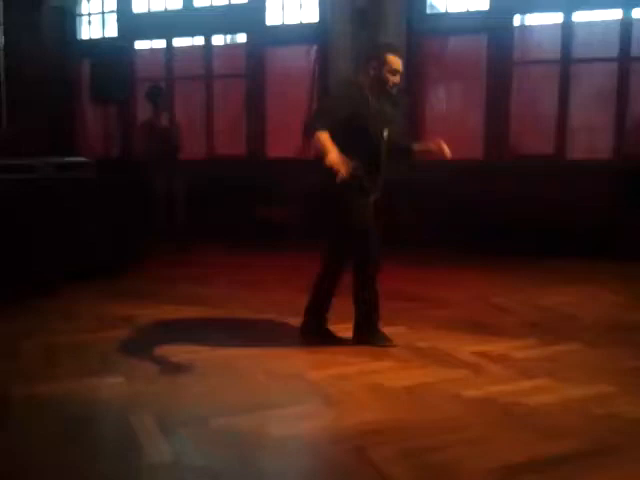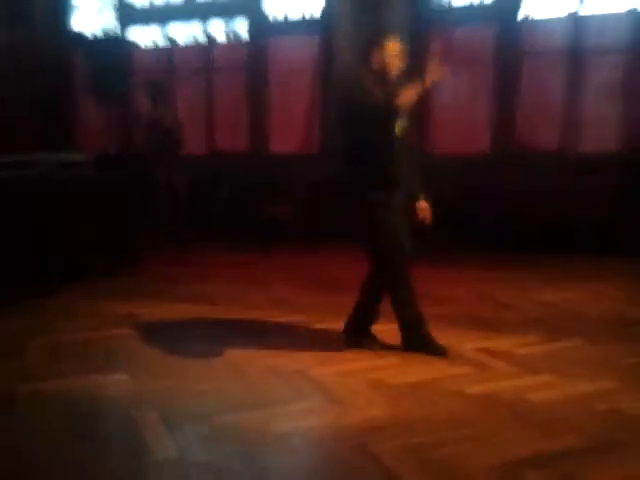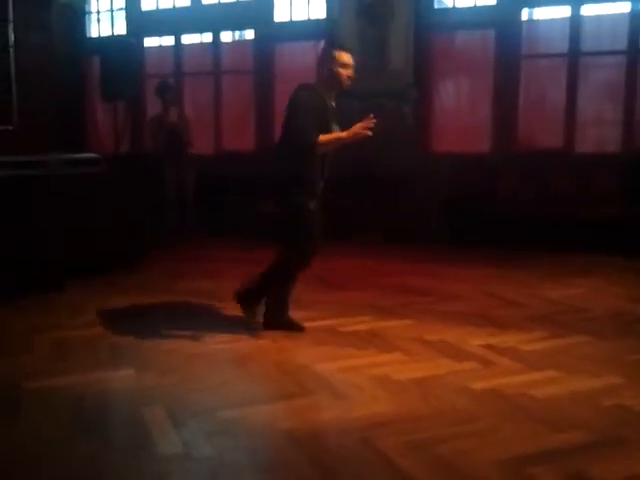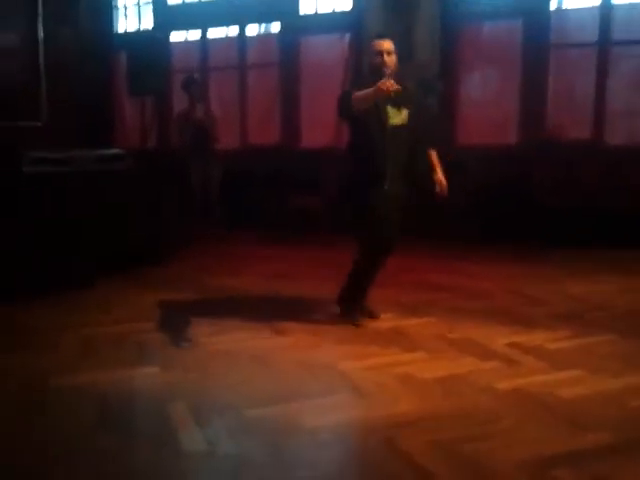
dt=0.7s
person 1, frame 1
left shoulder: (386, 106)
right shoulder: (351, 95)
left elbow: (397, 145)
right elbow: (316, 126)
left wrist: (426, 147)
right wrist: (332, 153)
left hip: (363, 192)
right hip: (351, 192)
left knee: (338, 258)
right knee: (367, 257)
left ankle: (314, 325)
right ankle: (367, 328)
person 1, frame 2
left shoulder: (390, 95)
right shoulder: (361, 96)
right elbow: (391, 111)
left wrist: (417, 196)
right wrist: (422, 84)
left hip: (396, 193)
right hip: (377, 194)
left knee: (396, 261)
right knee: (392, 262)
left ankle: (414, 334)
right ankle: (358, 328)
person 1, frame 3
left shoulder: (327, 102)
right shoulder: (306, 98)
right elbow: (305, 144)
right wrist: (347, 135)
left hip: (309, 189)
right hip: (297, 189)
left knee: (298, 251)
right knee: (301, 251)
left ankle: (276, 311)
right ankle: (252, 296)
person 1, frame 4
left shoulder: (407, 92)
right shoulder: (364, 91)
left elbow: (421, 134)
right elbow: (348, 106)
left wrist: (437, 170)
right wrist: (375, 92)
left hip: (394, 180)
right hip: (371, 180)
left knee: (380, 242)
right knee: (378, 241)
left ankle: (355, 299)
right ankle: (350, 299)
person 2, frame 1
left shoulder: (170, 124)
right shoulder: (145, 126)
left elbow: (176, 148)
right elbow: (143, 153)
left wrist: (167, 130)
right wrist: (159, 131)
left hip: (171, 170)
right hip: (155, 172)
left knee: (175, 206)
right knee: (160, 207)
person 2, frame 2
left shoulder: (171, 118)
right shoulder: (148, 121)
left elbow: (177, 143)
right elbow: (147, 147)
left wrist: (170, 125)
right wrist: (160, 127)
left hip: (173, 164)
right hip: (158, 165)
left knee: (178, 201)
right knee: (163, 203)
left ankle: (178, 234)
right ankle: (164, 234)
person 2, frame 3
left shoulder: (181, 118)
right shoulder: (156, 121)
left elbow: (187, 143)
right elbow: (156, 147)
left wrist: (178, 125)
right wrist: (167, 126)
left hip: (182, 163)
right hip: (166, 165)
left knee: (187, 201)
right knee: (172, 201)
right ankle: (173, 233)
person 2, frame 4
left shoulder: (208, 113)
right shoulder: (182, 116)
left elbow: (215, 139)
right elbow: (182, 143)
left wrist: (205, 122)
right wrist: (193, 123)
left hip: (209, 158)
right hip: (193, 160)
left knee: (213, 196)
right knee: (198, 196)
